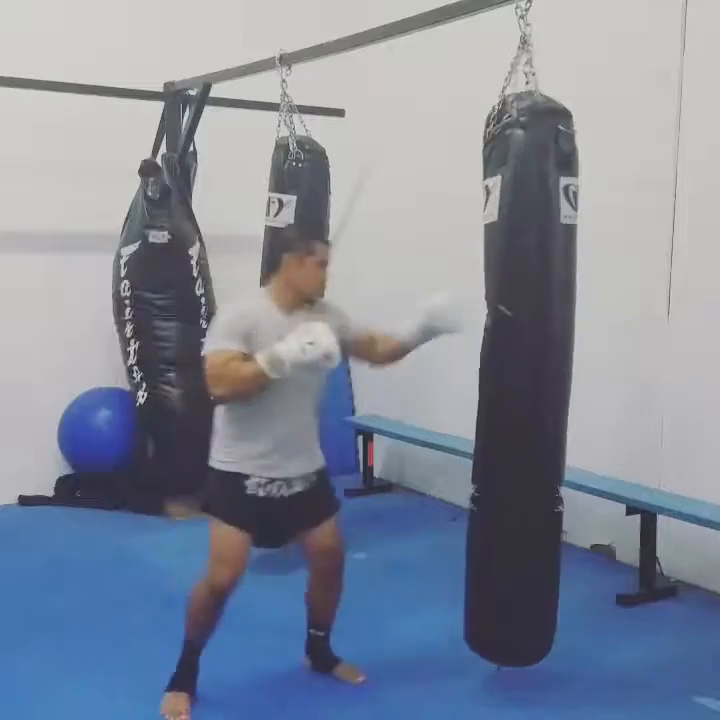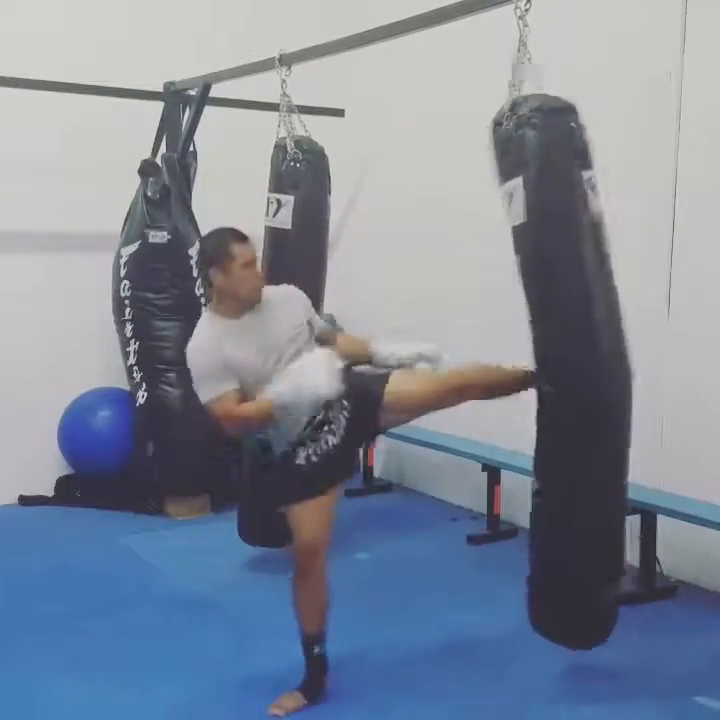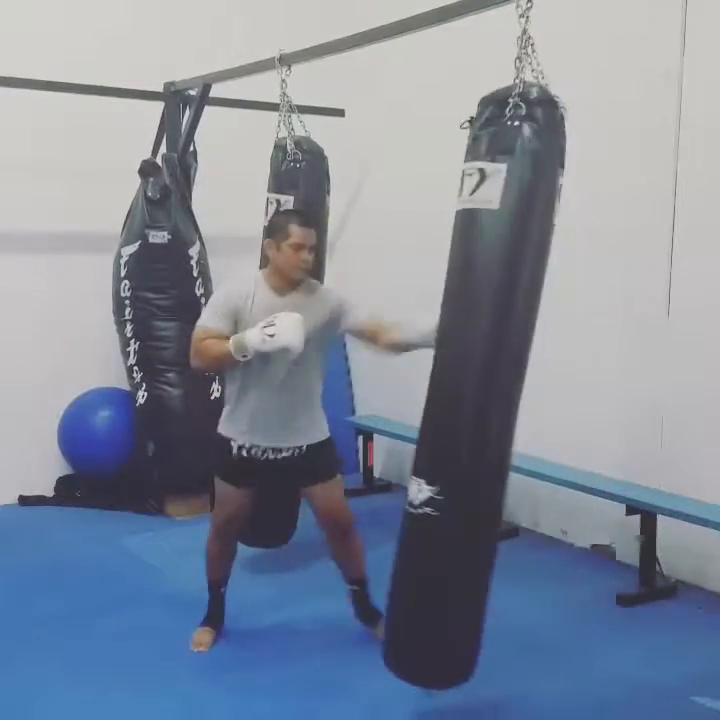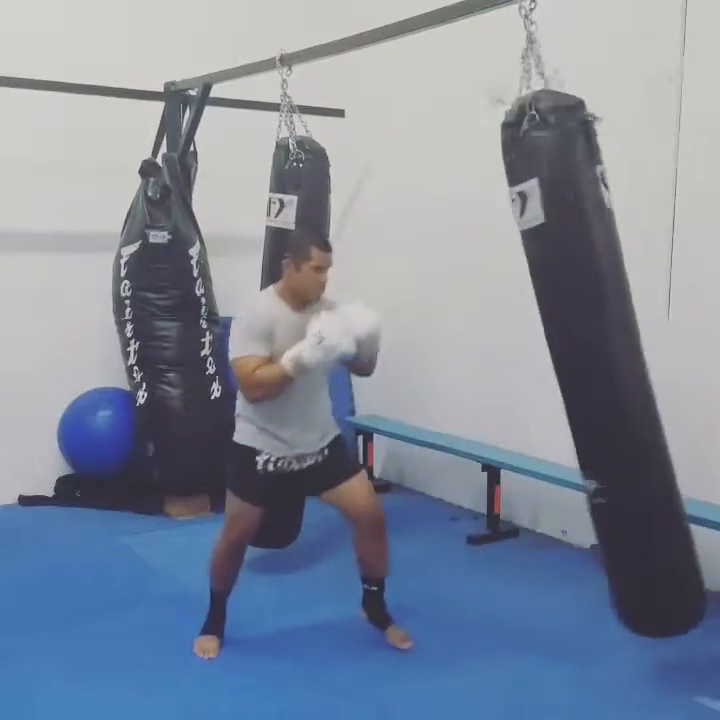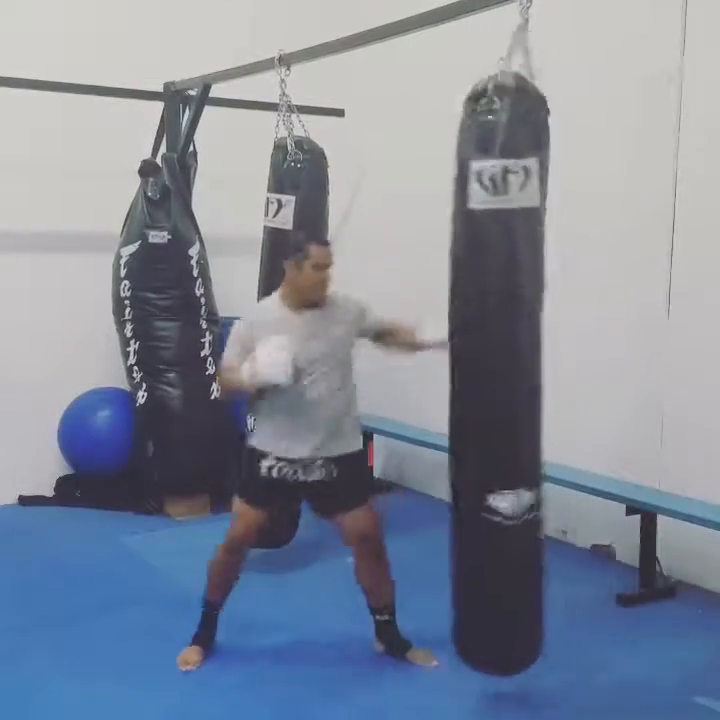
dt=1s
person 1, frame 1
left shoulder: (324, 316)
right shoulder: (239, 316)
left elbow: (376, 350)
right elbow: (221, 385)
left wrist: (420, 330)
right wrist: (280, 358)
left hip: (301, 469)
right hip: (240, 471)
left knee: (330, 557)
right knee: (222, 579)
left ankle: (319, 654)
right ankle: (182, 677)
person 1, frame 2
left shoulder: (288, 298)
right shoulder: (206, 347)
left elbow: (333, 343)
right elbow: (232, 421)
left wrist: (392, 352)
right wrist: (286, 395)
left hip: (350, 404)
right hip: (301, 448)
left knee: (457, 382)
right knee: (308, 556)
left ankle: (536, 378)
right ankle: (315, 677)
person 1, frame 3
left shoulder: (326, 299)
right shoulder: (233, 295)
left elbow: (377, 333)
right elbow: (200, 356)
left wrist: (417, 336)
right wrist: (249, 343)
left hip: (307, 437)
right hip: (245, 436)
left knee: (340, 521)
right knee: (224, 527)
left ankle: (366, 606)
right ankle: (215, 614)
person 1, frame 4
left shoulder: (330, 311)
right shoulder: (255, 316)
left elbow: (362, 367)
right elbow: (252, 384)
left wrist: (366, 344)
right wrist: (305, 354)
left hip: (321, 443)
right hip: (260, 448)
left knee: (371, 517)
right knee: (235, 539)
left ankle: (376, 609)
right ankle: (214, 622)
person 1, frame 5
left shoulder: (346, 310)
right shoulder: (256, 321)
left elbow: (390, 333)
right elbow: (228, 382)
left wrist: (433, 335)
right wrist: (254, 374)
left hip: (339, 454)
right hip: (274, 454)
left knee: (369, 542)
right knee: (236, 542)
left ankle: (390, 636)
right ankle: (204, 634)
